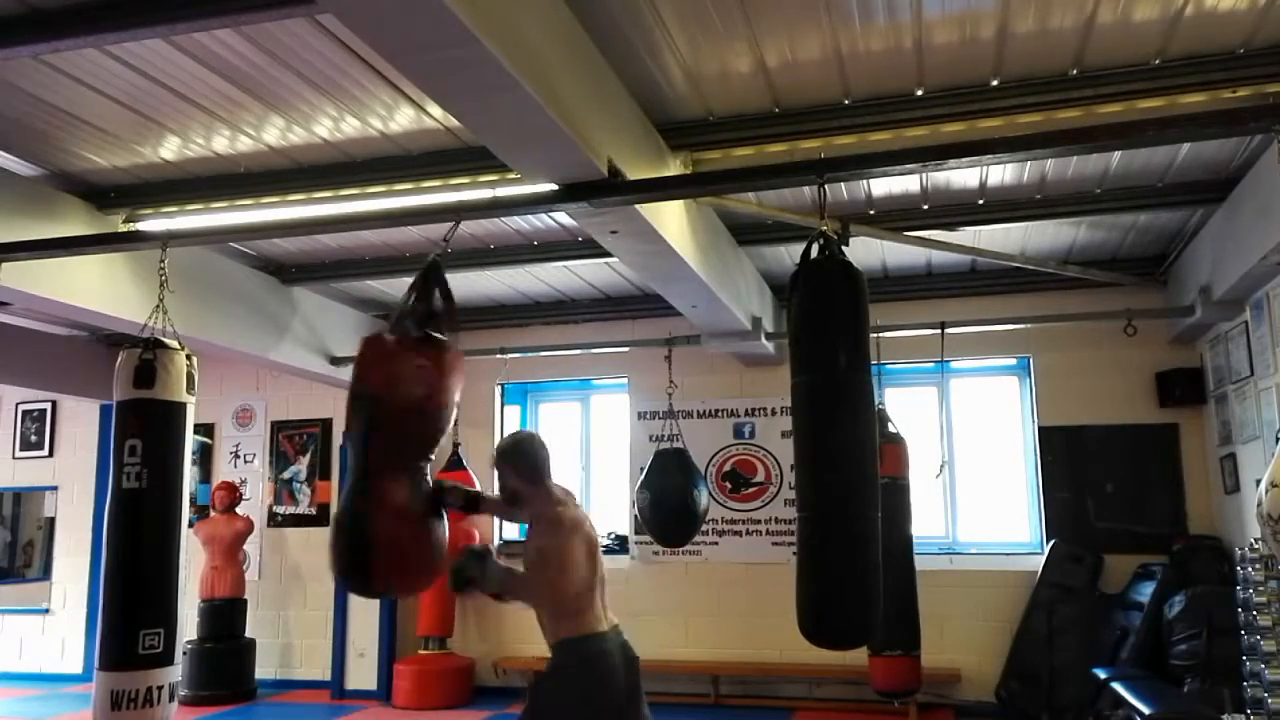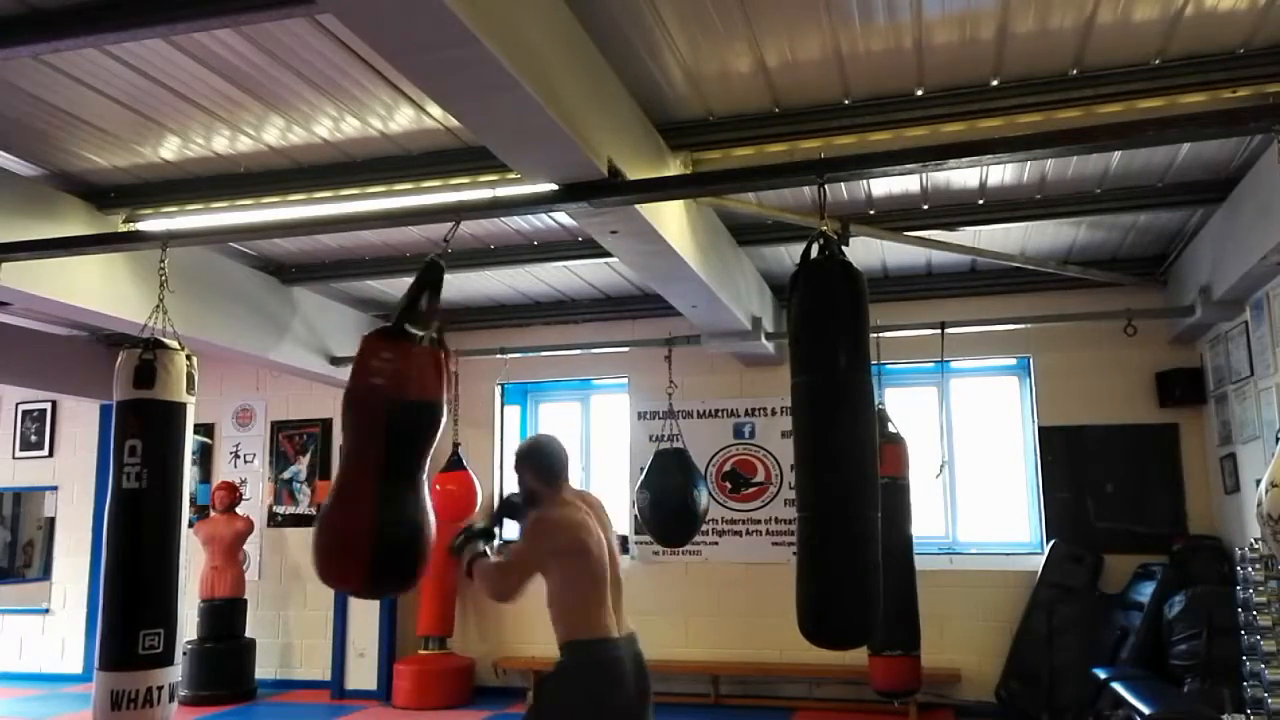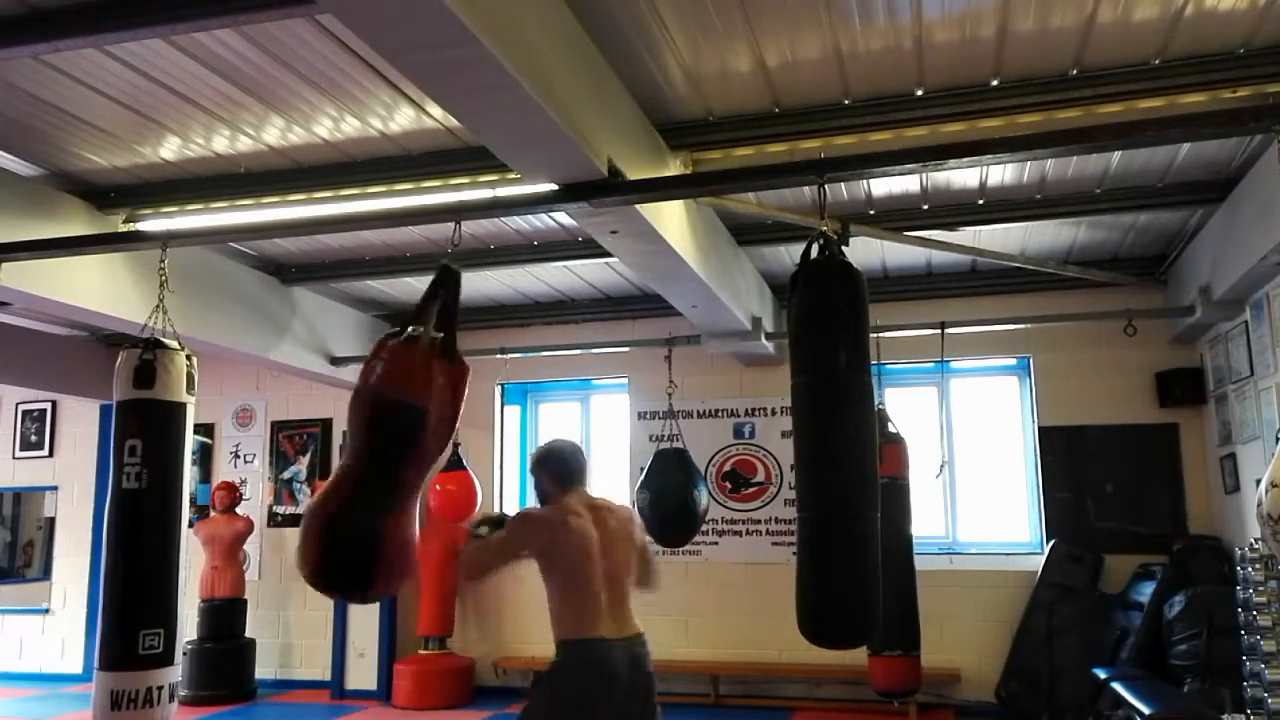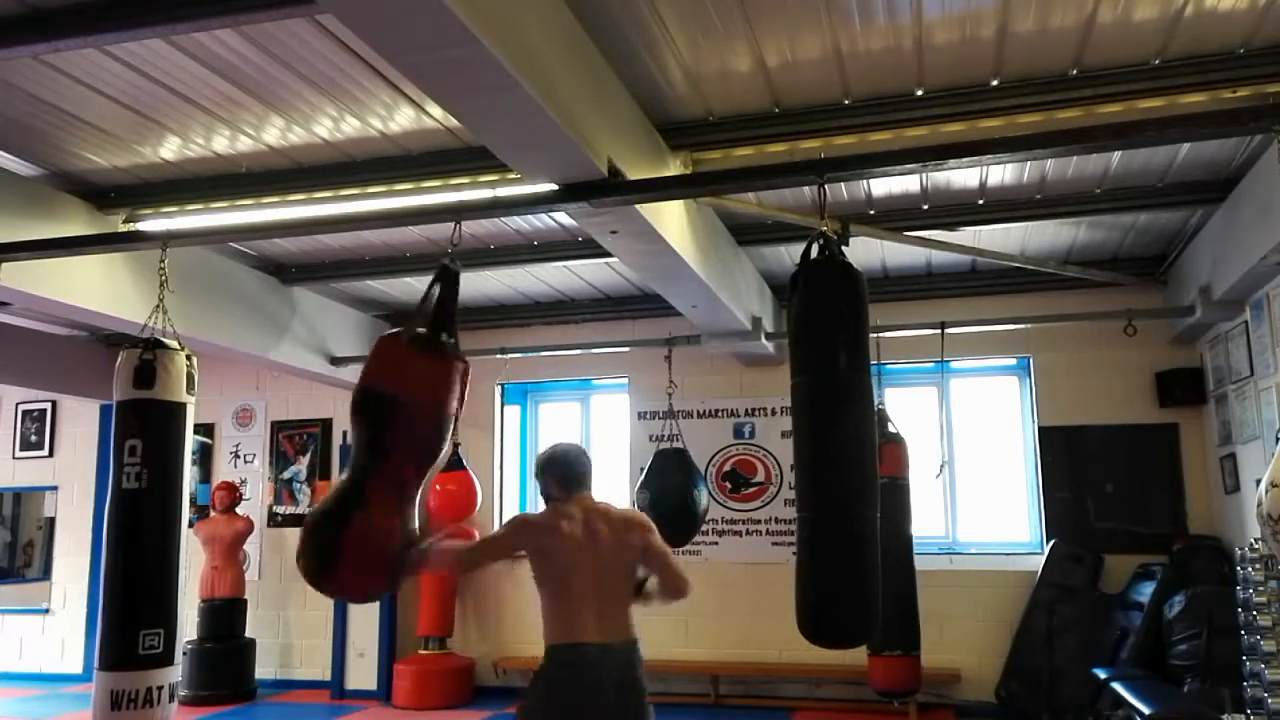
dt=0.1s
person 1, frame 1
left shoulder: (557, 519)
right shoulder: (559, 501)
left elbow: (566, 597)
right elbow: (511, 507)
left wrist: (495, 576)
right wrist: (466, 498)
left hip: (582, 661)
right hip: (615, 653)
person 1, frame 2
left shoulder: (550, 522)
right shoulder: (589, 504)
left elbow: (501, 587)
left wrist: (474, 553)
left hip: (590, 665)
right hip: (627, 657)
person 1, frame 3
left shoulder: (540, 521)
right shoulder: (624, 517)
left elbow: (472, 566)
right elbow: (643, 577)
left wrist: (487, 535)
left hip: (583, 664)
right hip: (634, 659)
person 1, frame 4
left shoulder: (535, 527)
right shoulder: (633, 523)
left elbow: (462, 559)
right elbow: (678, 587)
left wrist: (425, 552)
left hip: (572, 668)
right hip: (625, 663)
